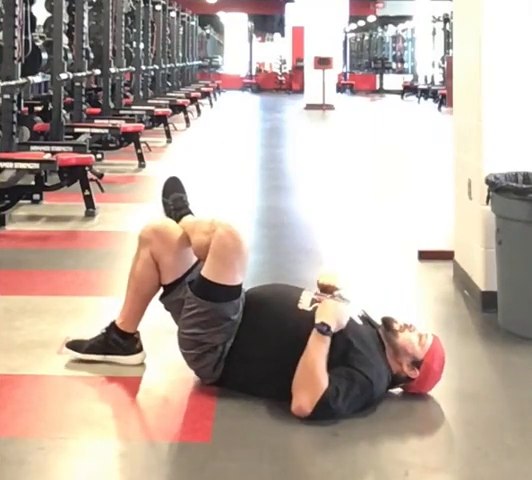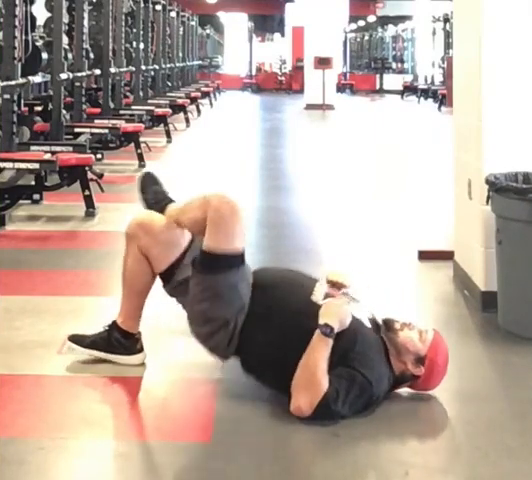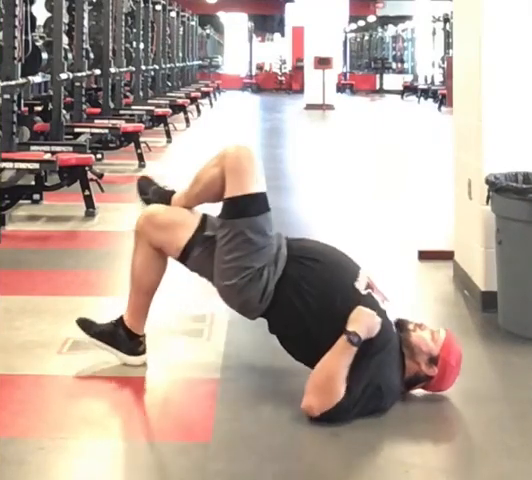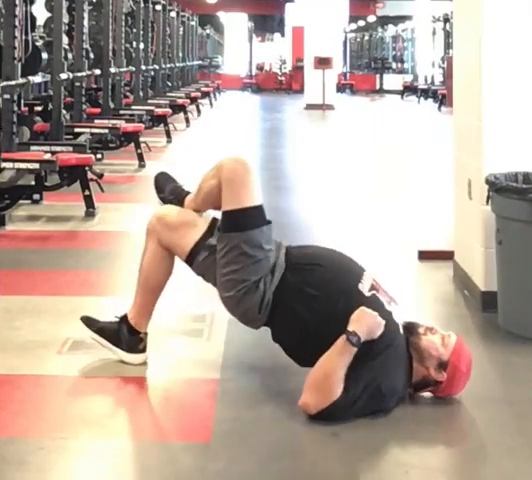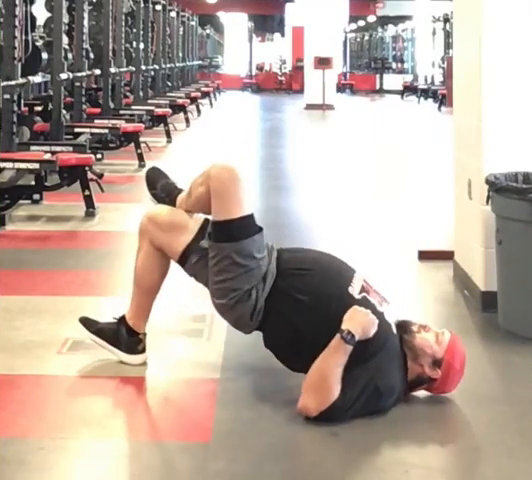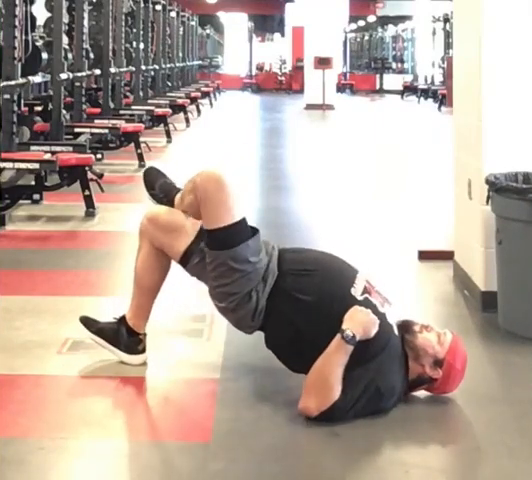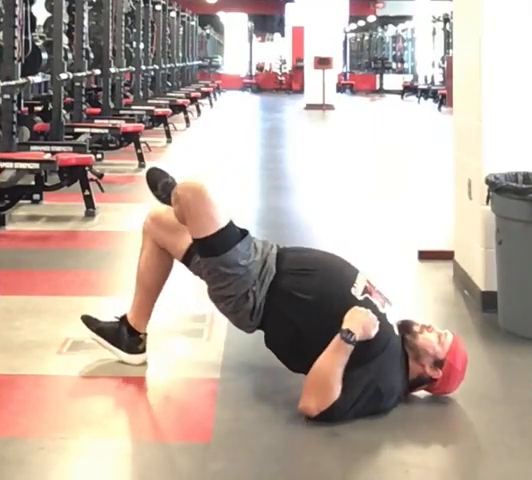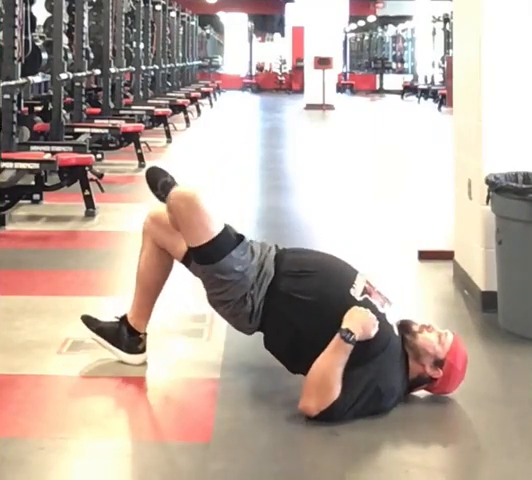
dt=0.3s
person 1, frame 1
left shoulder: (369, 374)
right shoulder: (369, 328)
left elbow: (304, 403)
left wrist: (325, 327)
right wrist: (328, 296)
left hip: (216, 349)
right hip: (237, 318)
left knee: (227, 239)
right knee: (155, 234)
left ankle: (186, 220)
right ankle: (122, 338)
person 1, frame 2
left shoulder: (370, 375)
right shoulder: (371, 332)
left elbow: (304, 404)
left wrist: (328, 328)
right wrist: (336, 294)
left hip: (230, 322)
right hip: (250, 295)
left knee: (223, 210)
right knee: (143, 228)
left ankle: (171, 210)
right ankle: (124, 338)
person 1, frame 3
left shoulder: (382, 377)
right shoulder: (388, 338)
left elbow: (316, 404)
left wrist: (354, 336)
left hip: (256, 274)
right hip: (276, 261)
left knee: (238, 157)
right knee: (151, 223)
left ankle: (177, 202)
person 1, frame 4
left shoulder: (387, 378)
right shoulder: (394, 336)
left elbow: (313, 402)
left wrist: (354, 336)
left hip: (258, 286)
right hip: (280, 266)
left knee: (235, 169)
right knee: (162, 223)
left ankle: (189, 204)
right ankle: (132, 333)
person 1, frame 5
left shoulder: (385, 378)
right shoulder: (388, 331)
left elbow: (312, 405)
left wrist: (349, 336)
left hip: (251, 292)
right hip: (271, 270)
left knee: (222, 176)
right knee: (154, 224)
left ankle: (181, 202)
right ankle: (131, 335)
person 1, frame 6
left shoulder: (385, 377)
right shoulder: (388, 334)
left elbow: (313, 405)
left wrist: (349, 336)
left hip: (252, 293)
right hip: (273, 268)
left knee: (210, 184)
right knee: (154, 224)
left ankle: (179, 202)
right ankle: (131, 334)
person 1, frame 7
left shoulder: (385, 376)
right shoulder: (389, 331)
left elbow: (313, 405)
left wrist: (349, 337)
left hip: (252, 291)
right hip: (270, 264)
left knee: (192, 193)
right knee: (157, 224)
left ankle: (176, 196)
right ankle: (132, 333)
person 1, frame 8
left shoulder: (385, 378)
right shoulder: (388, 333)
left elbow: (313, 405)
left wrist: (348, 336)
left hip: (252, 294)
left knee: (183, 202)
right knee: (158, 225)
right ankle: (132, 333)
